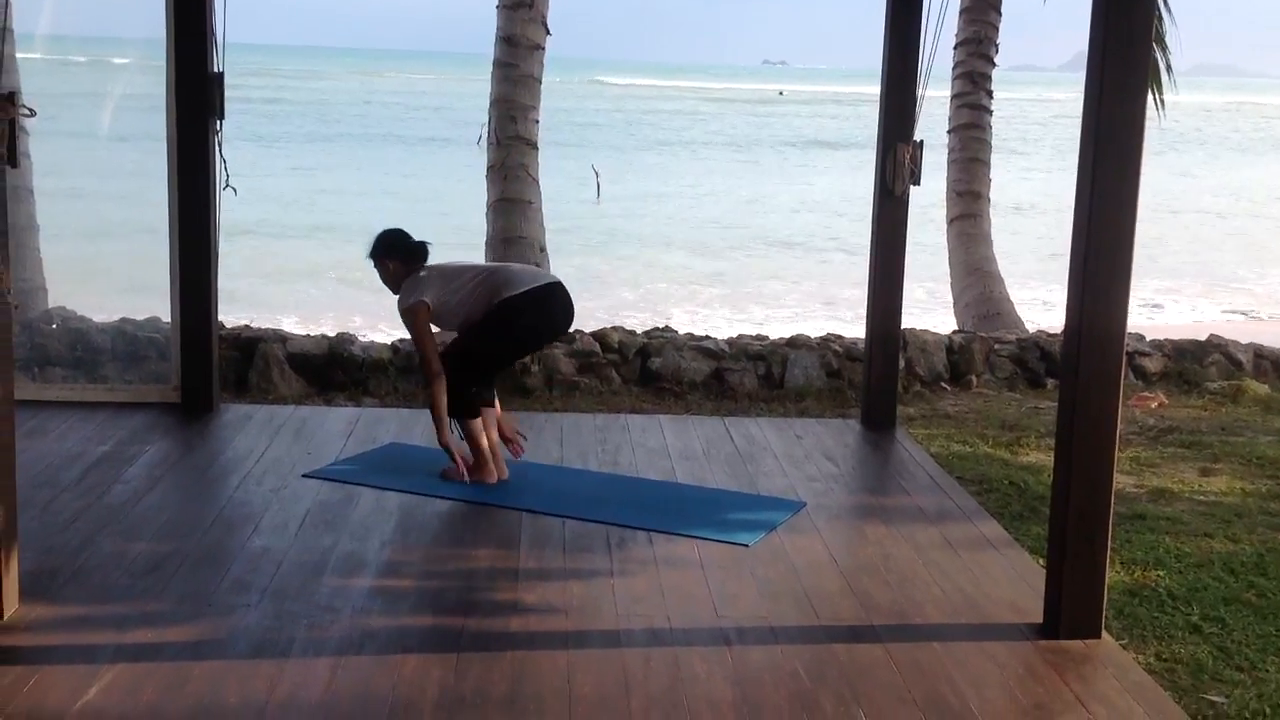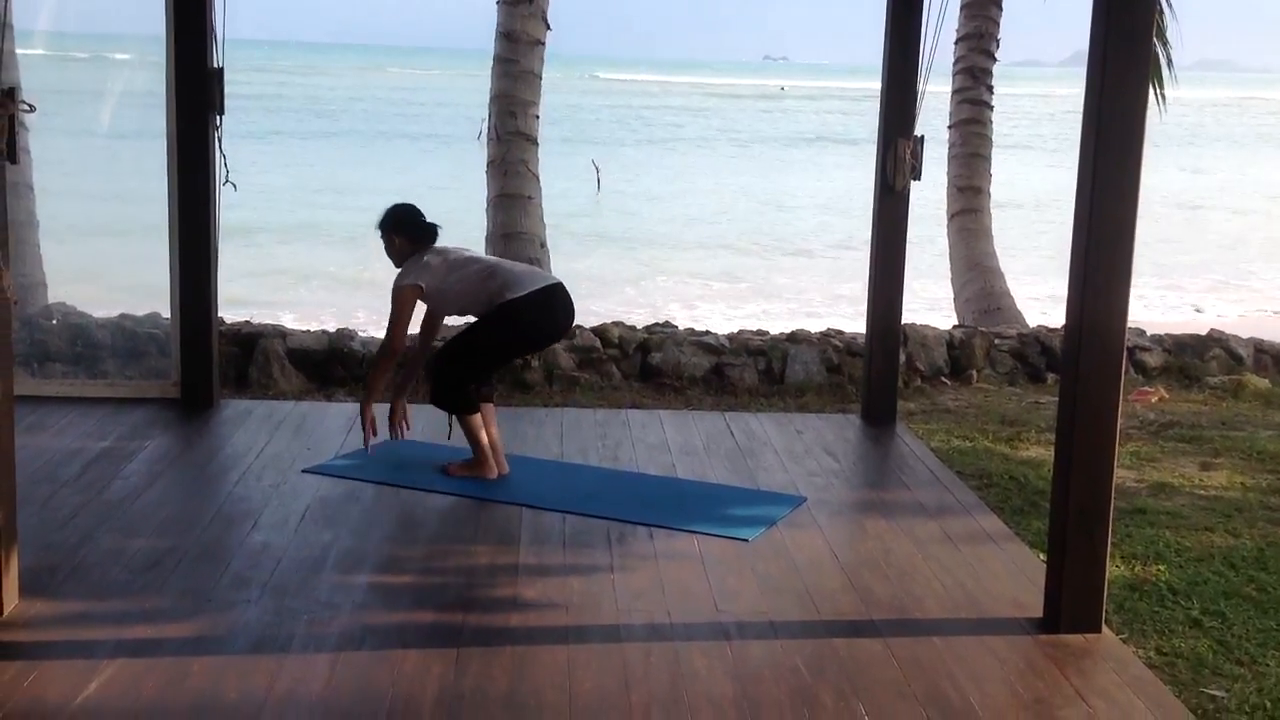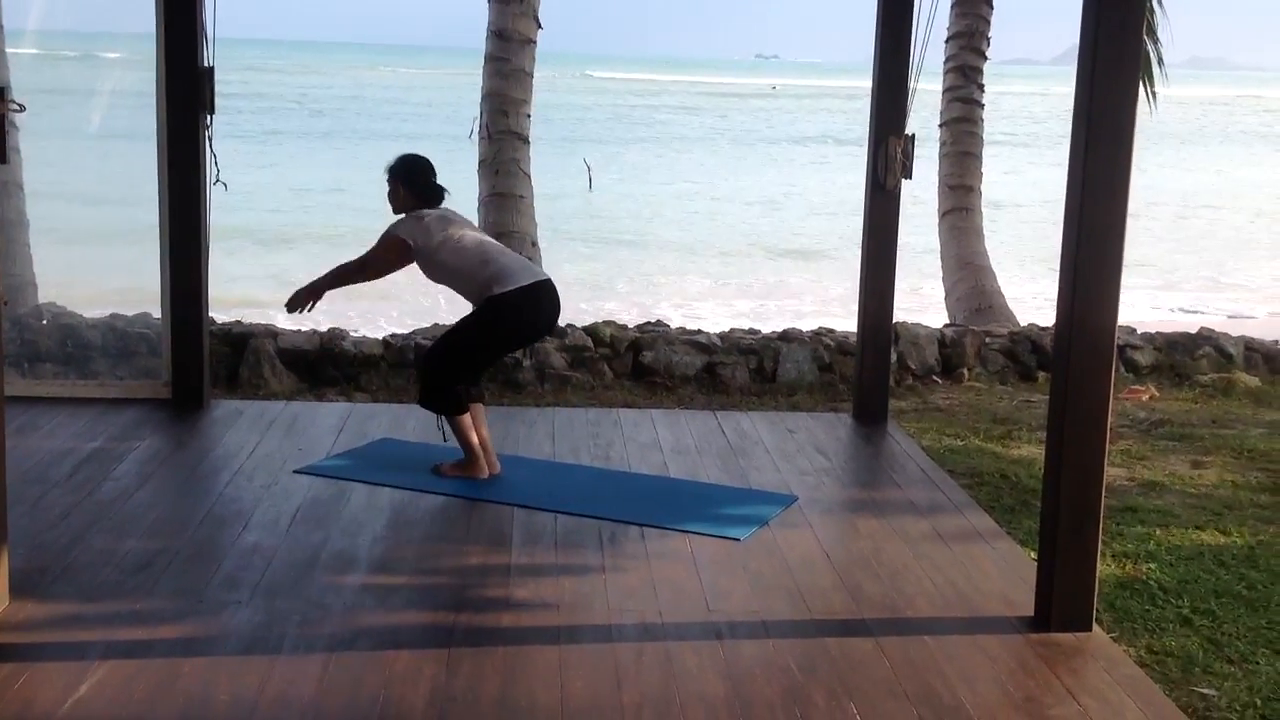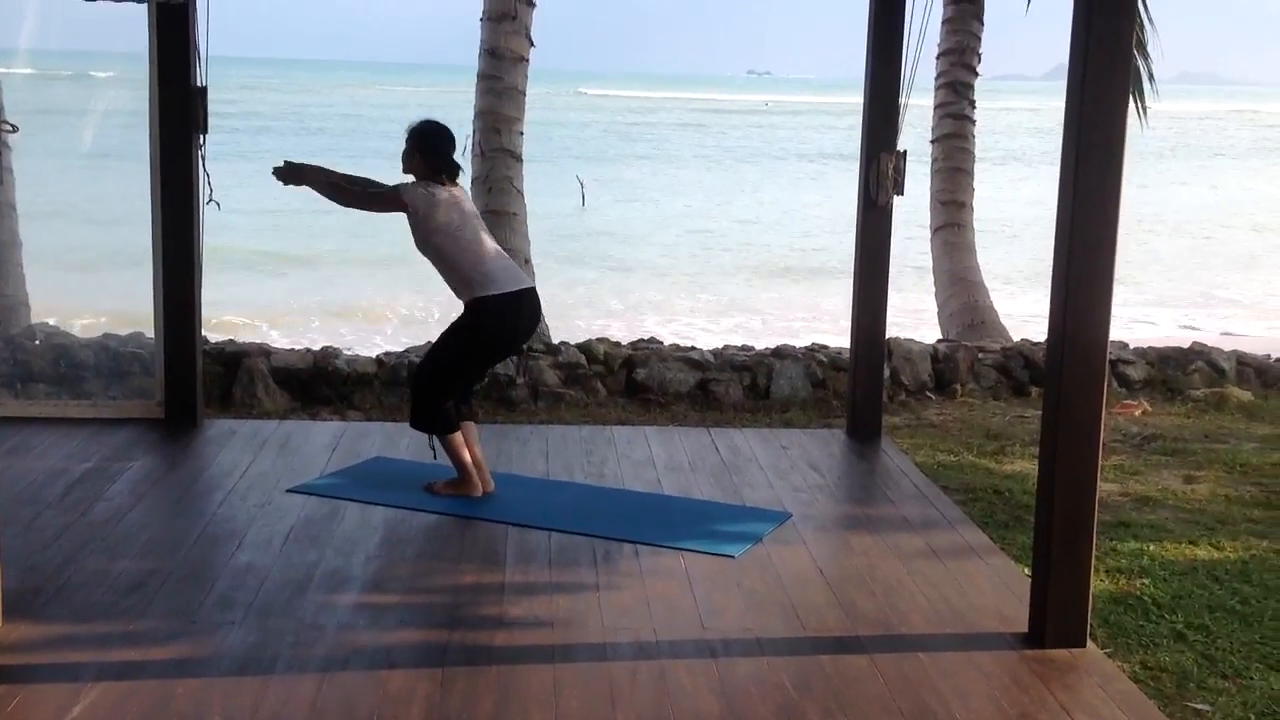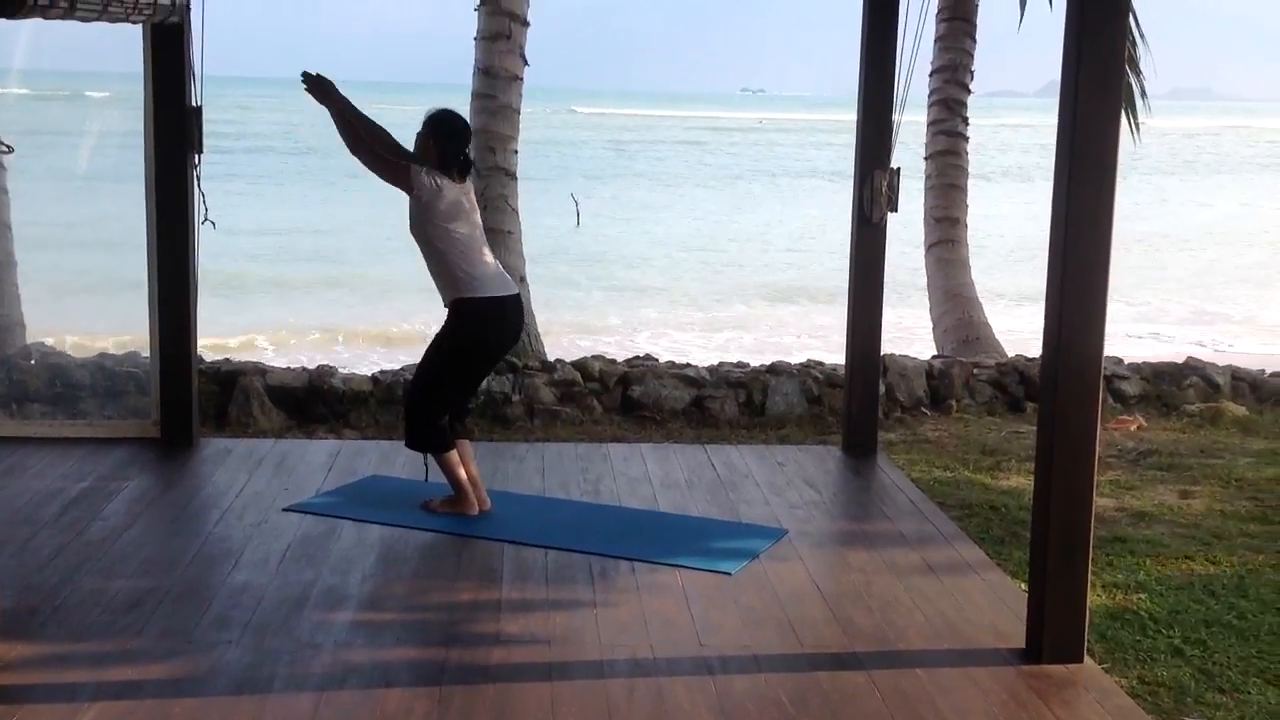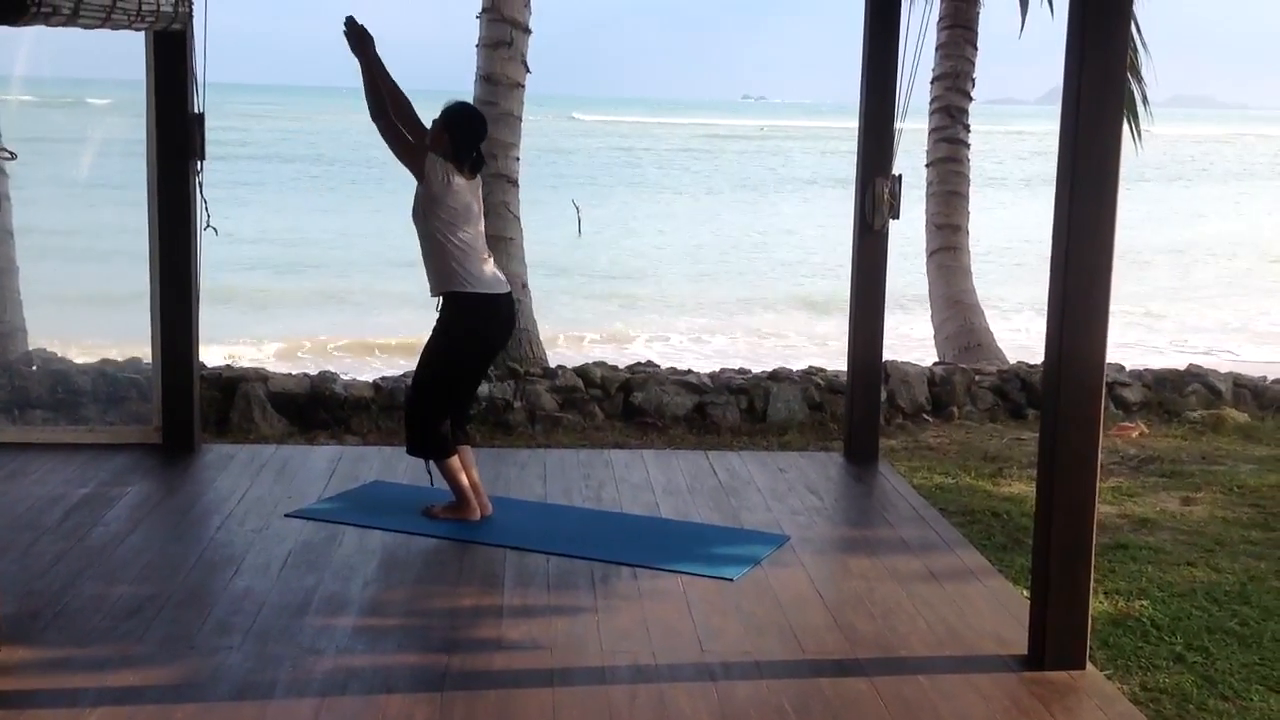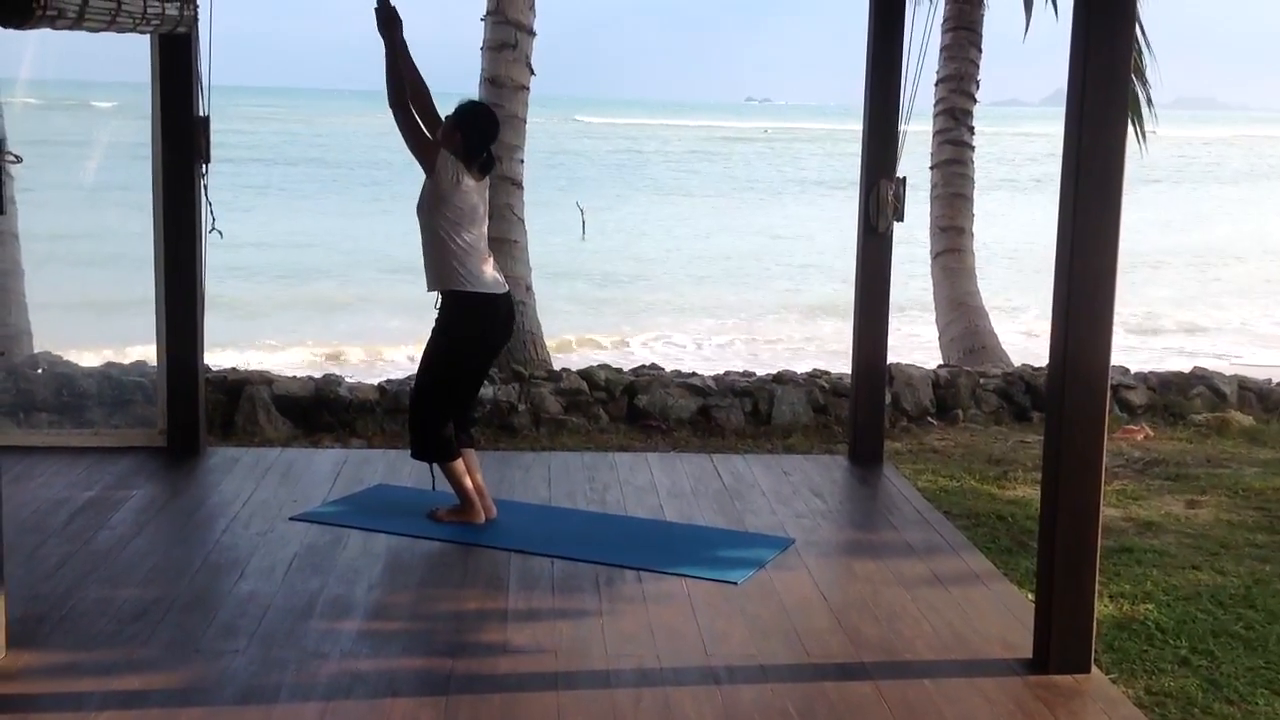
dt=0.3s
person 1, frame 1
left shoulder: (411, 298)
right shoulder: (437, 277)
left elbow: (434, 371)
right elbow: (490, 345)
left wrist: (445, 436)
right wrist: (497, 415)
left hip: (529, 305)
right hip: (555, 298)
left knee: (456, 372)
right knee: (476, 367)
left ankle: (483, 467)
right ankle: (494, 461)
person 1, frame 2
left shoulder: (411, 275)
right shoulder: (443, 261)
left elbow: (393, 347)
right elbow: (425, 342)
left wrist: (366, 405)
right wrist: (399, 397)
left hip: (531, 308)
right hip: (556, 302)
left knee: (448, 368)
right knee: (472, 365)
left ankle: (484, 463)
right ankle: (495, 456)
person 1, frame 3
left shoulder: (410, 227)
right shoulder: (441, 218)
left elbow: (360, 267)
right elbow: (380, 266)
left wrist: (313, 288)
right wrist: (324, 286)
left hip: (516, 305)
right hip: (542, 298)
left knee: (437, 367)
right knee: (458, 364)
left ankle: (475, 463)
right ankle: (486, 458)
person 1, frame 4
left shoulder: (420, 197)
right shoulder: (450, 190)
left elbow: (353, 197)
right elbow: (372, 189)
left wrist: (305, 176)
right wrist: (314, 172)
left hip: (496, 309)
right hip: (523, 302)
left knee: (429, 385)
right knee: (452, 383)
left ankle: (469, 481)
right ankle: (479, 475)
person 1, frame 5
left shoulder: (427, 185)
right shoulder: (459, 181)
left elbow: (364, 148)
right elbow: (390, 146)
left wrist: (332, 103)
right wrist: (339, 102)
left hip: (479, 312)
right hip: (507, 308)
left knee: (424, 401)
right knee: (448, 399)
left ankle: (464, 499)
right ankle: (475, 492)
person 1, frame 6
left shoulder: (436, 175)
right shoulder: (467, 176)
left elbow: (386, 121)
right elbow: (407, 119)
left wrist: (365, 59)
right wrist: (372, 59)
left hip: (470, 310)
right hip: (498, 307)
left knee: (425, 407)
right knee: (449, 405)
left ankle: (466, 503)
right ankle: (476, 496)
person 1, frame 7
left shoulder: (445, 172)
right shoulder: (476, 173)
left elbow: (403, 110)
right elbow: (424, 108)
right wrist: (398, 43)
left hip: (468, 310)
right hip: (495, 307)
left knee: (428, 410)
right knee: (452, 407)
left ankle: (470, 505)
right ankle: (480, 499)
